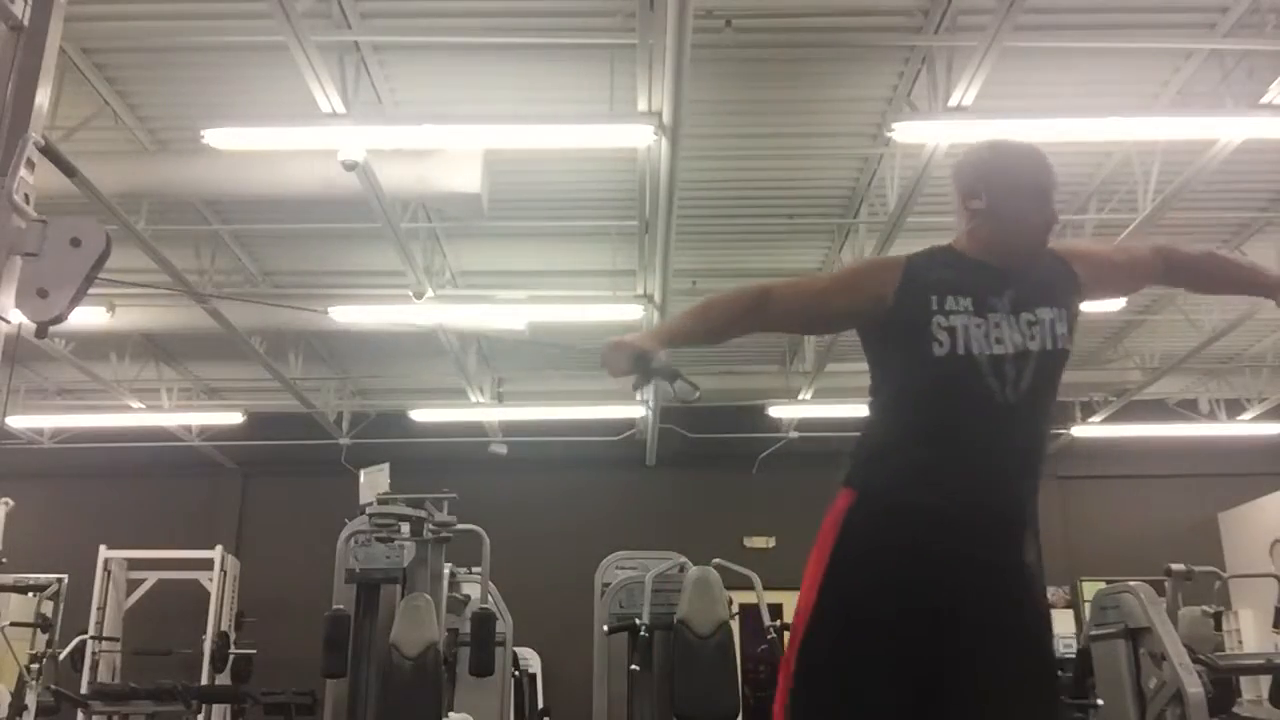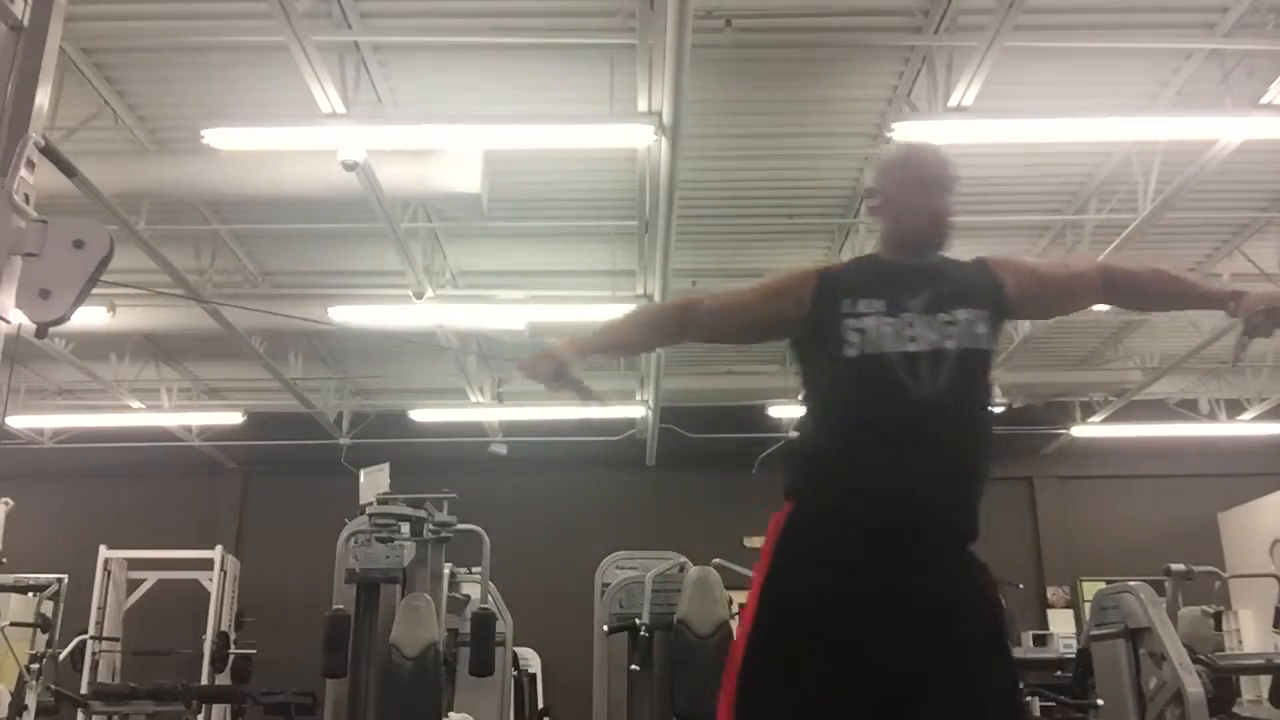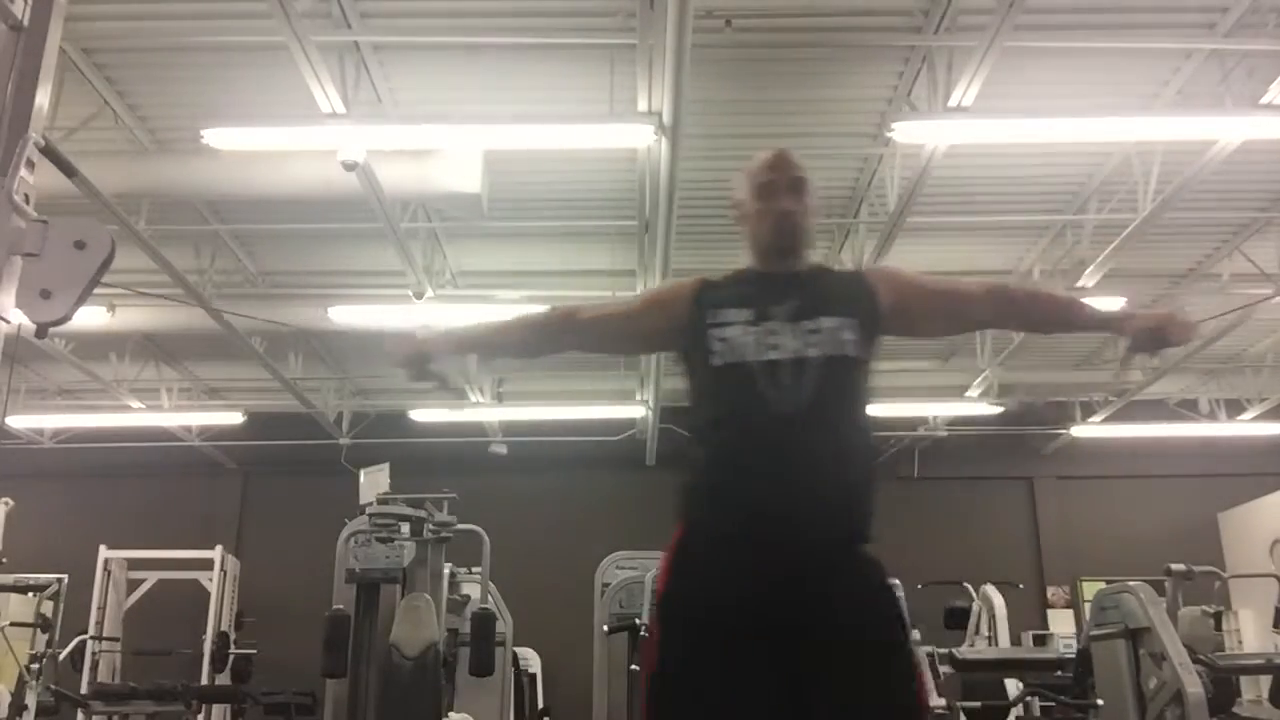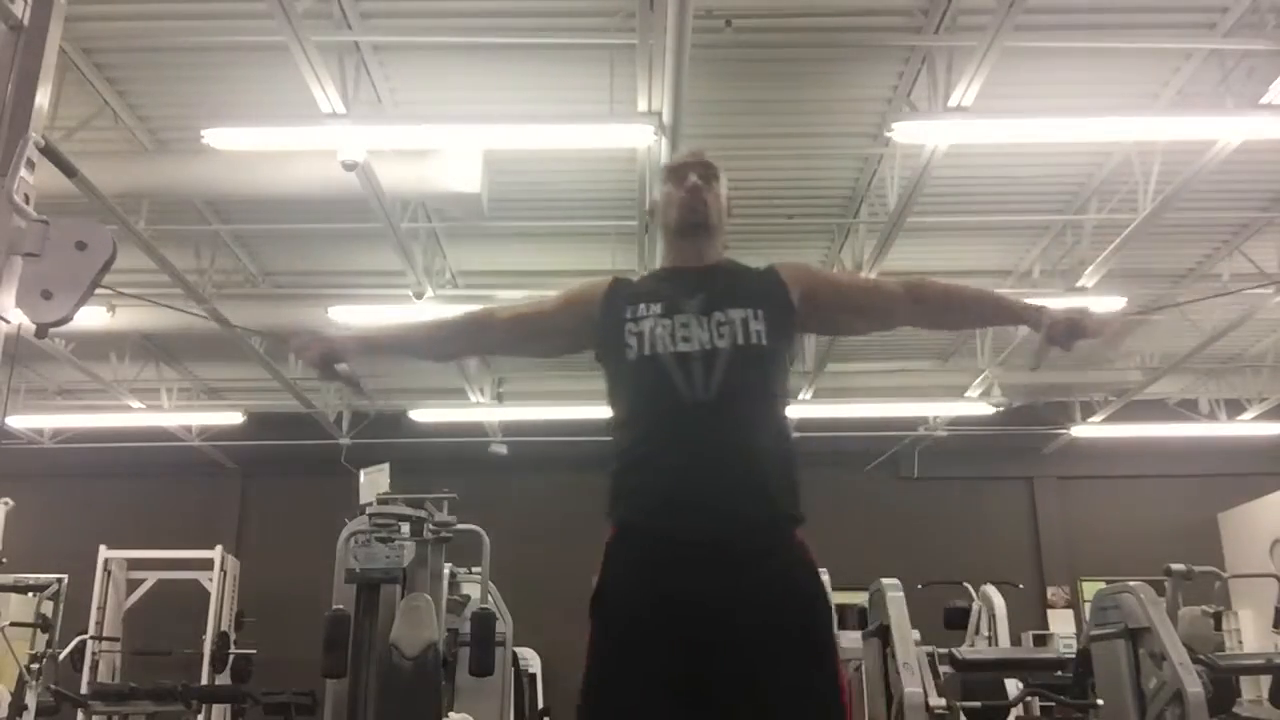
dt=0.3s
person 1, frame 1
left shoulder: (1063, 275)
right shoulder: (896, 284)
left elbow: (1168, 262)
right elbow: (764, 302)
right wrist: (654, 338)
left hip: (992, 555)
right hip: (881, 544)
person 1, frame 2
left shoulder: (991, 283)
right shoulder: (819, 293)
left elbow: (1107, 280)
right elbow: (693, 314)
right wrist: (576, 347)
left hip: (939, 558)
right hip: (823, 552)
person 1, frame 3
left shoulder: (865, 295)
right shoulder: (694, 306)
left elbow: (991, 300)
right elbow: (573, 324)
left wrist: (1118, 321)
right wrist: (453, 340)
left hip: (834, 566)
right hip: (721, 565)
person 1, frame 4
left shoulder: (782, 290)
right shoulder: (610, 305)
left elbow: (906, 297)
right elbow: (488, 327)
left wrist: (1034, 313)
right wrist: (361, 341)
left hip: (763, 559)
right hip: (649, 561)
